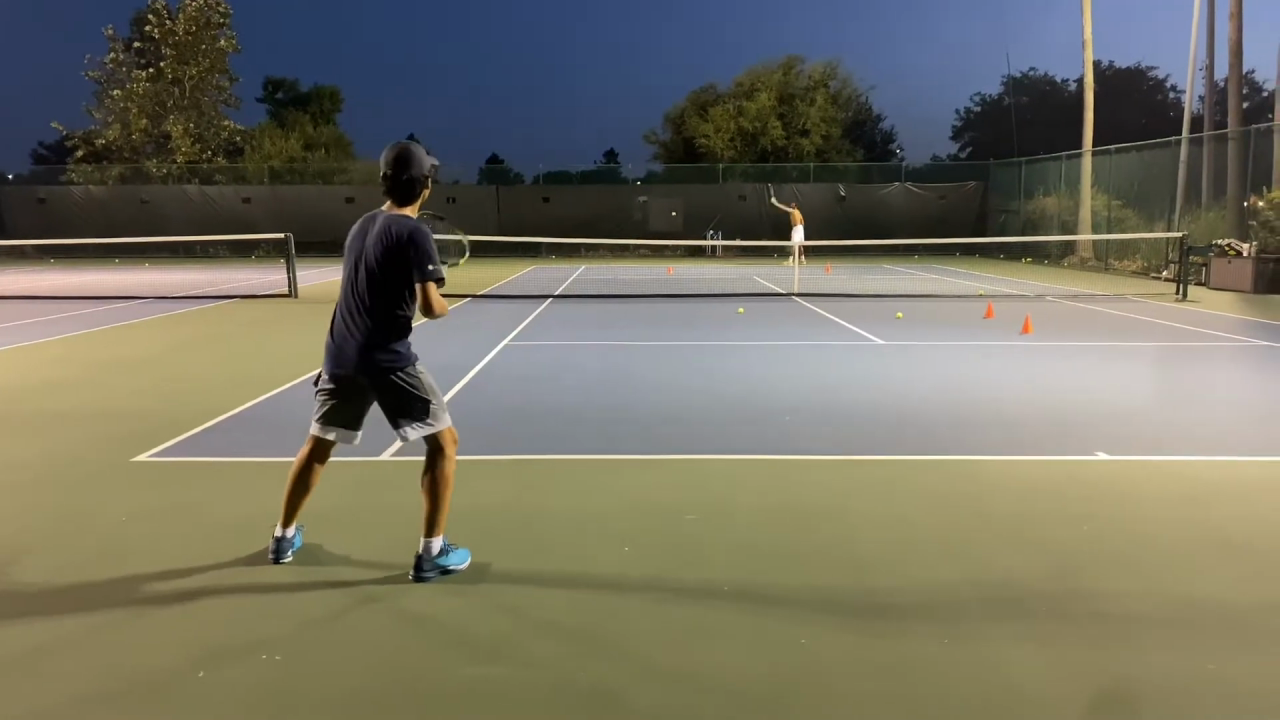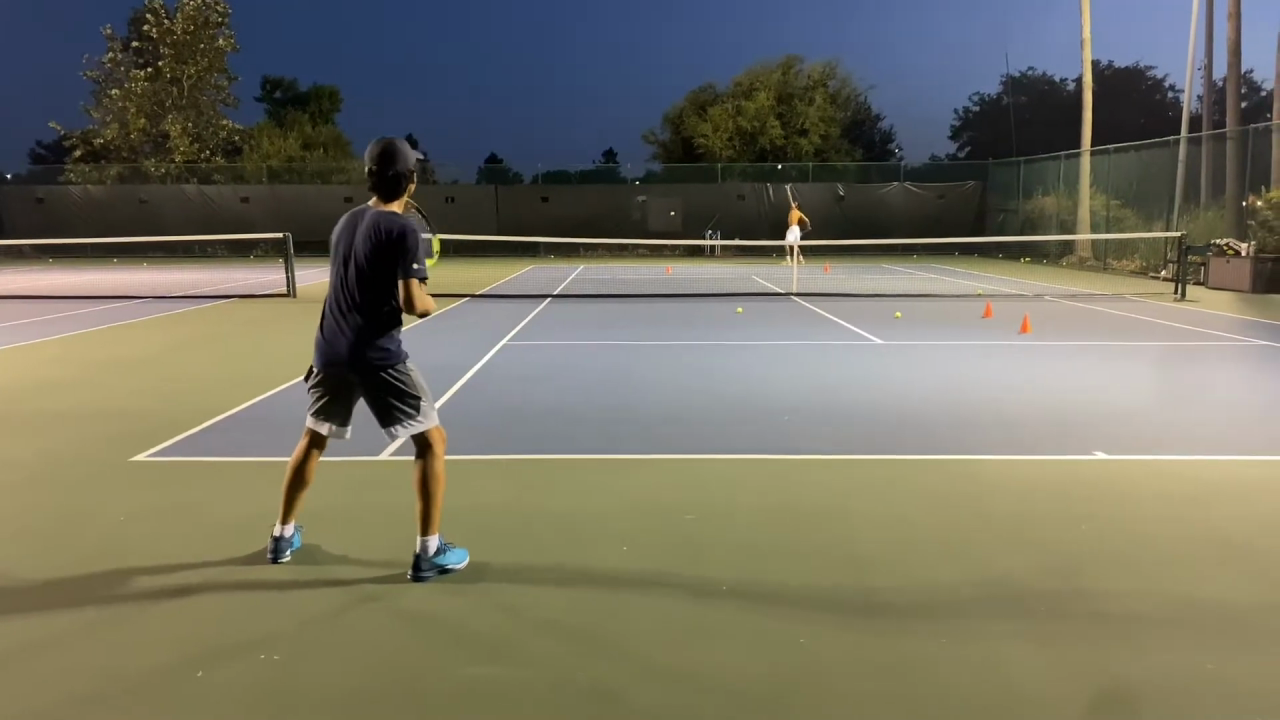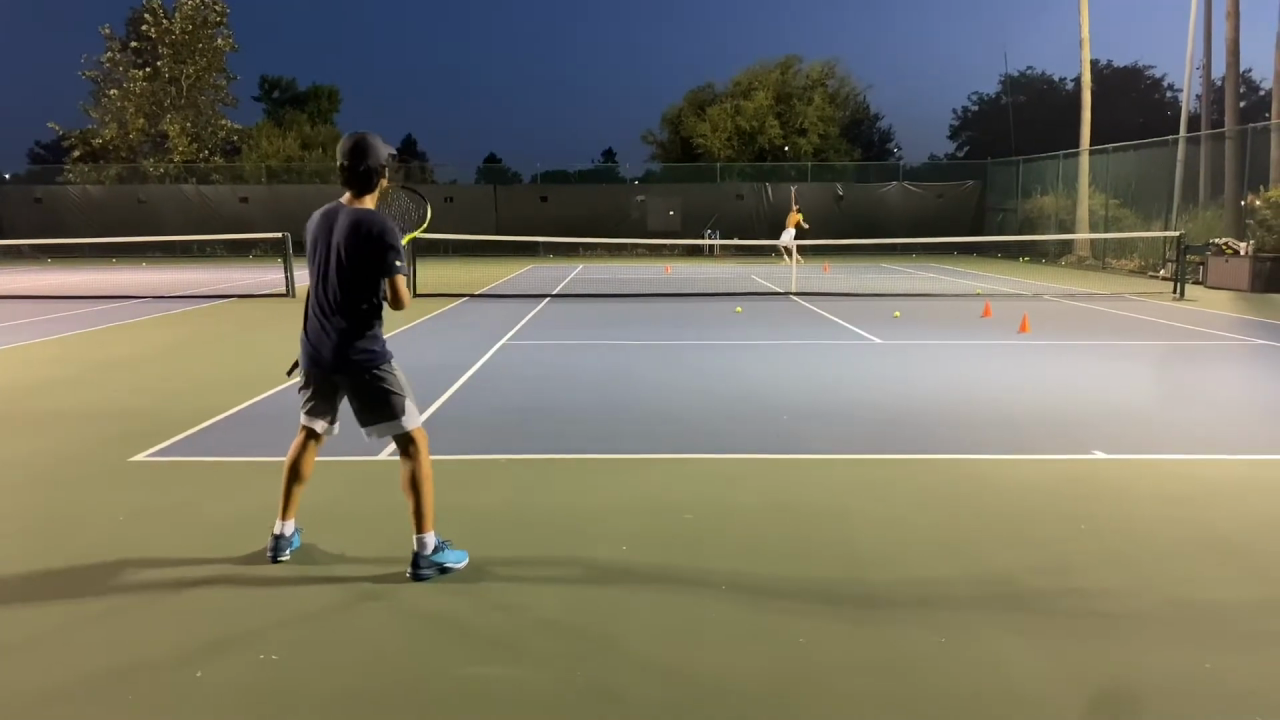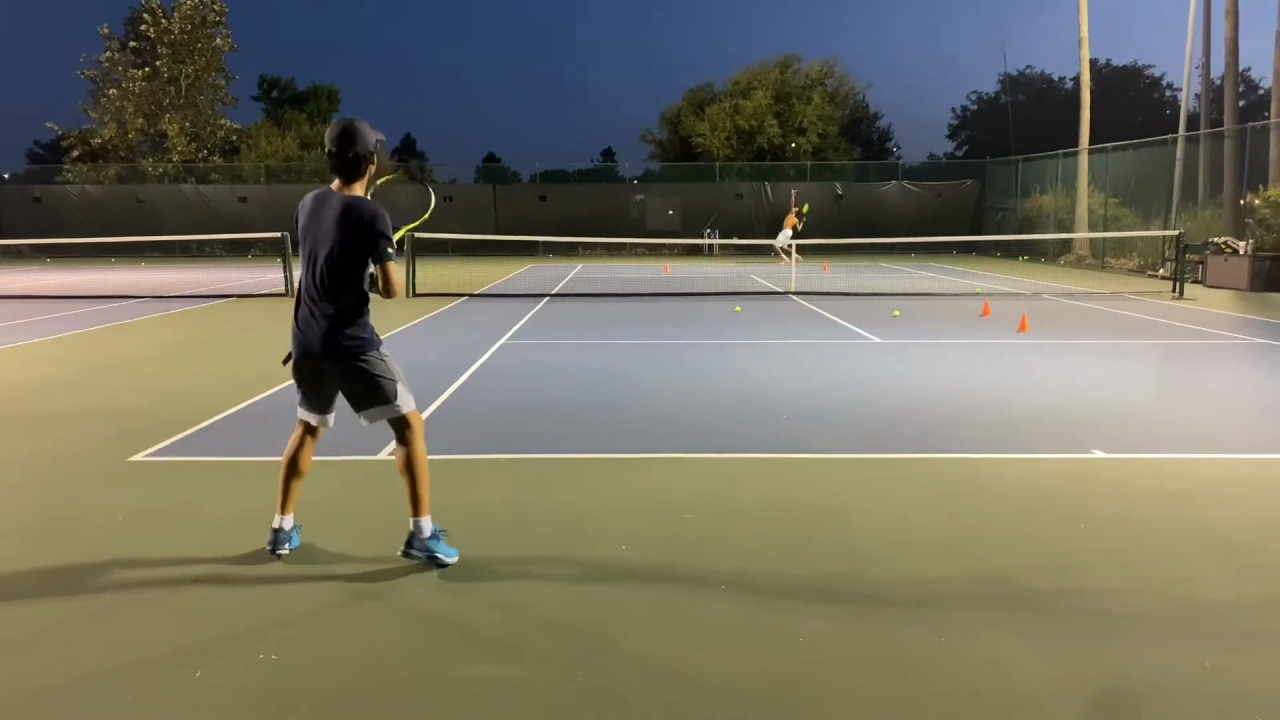
dt=0.2s
person 1, frame 1
left shoulder: (361, 226)
right shoulder: (414, 234)
right elbow: (430, 307)
left wrist: (422, 286)
right wrist: (443, 303)
left hip: (340, 354)
right hip: (388, 357)
left knee: (318, 444)
right knee: (443, 442)
left ankle: (283, 536)
right ankle: (432, 552)
person 1, frame 2
left shoulder: (345, 222)
right shoulder: (403, 230)
right elbow: (411, 303)
right wrist: (429, 303)
left hip: (330, 350)
right hip: (378, 354)
left knee: (314, 438)
right knee: (432, 441)
left ankle: (283, 535)
right ankle: (429, 551)
person 1, frame 3
left shoulder: (317, 219)
right shoulder: (380, 228)
right elbow: (399, 301)
left hip: (316, 349)
right hip: (362, 352)
left knee: (310, 435)
right knee: (413, 442)
left ankle: (283, 534)
right ankle: (427, 550)
person 1, frame 4
left shoulder: (309, 205)
right shoulder: (372, 215)
right elbow: (392, 290)
left hip: (307, 339)
right hip: (352, 340)
left knee: (308, 428)
right knee: (409, 426)
left ankle: (282, 529)
right ankle: (422, 533)
